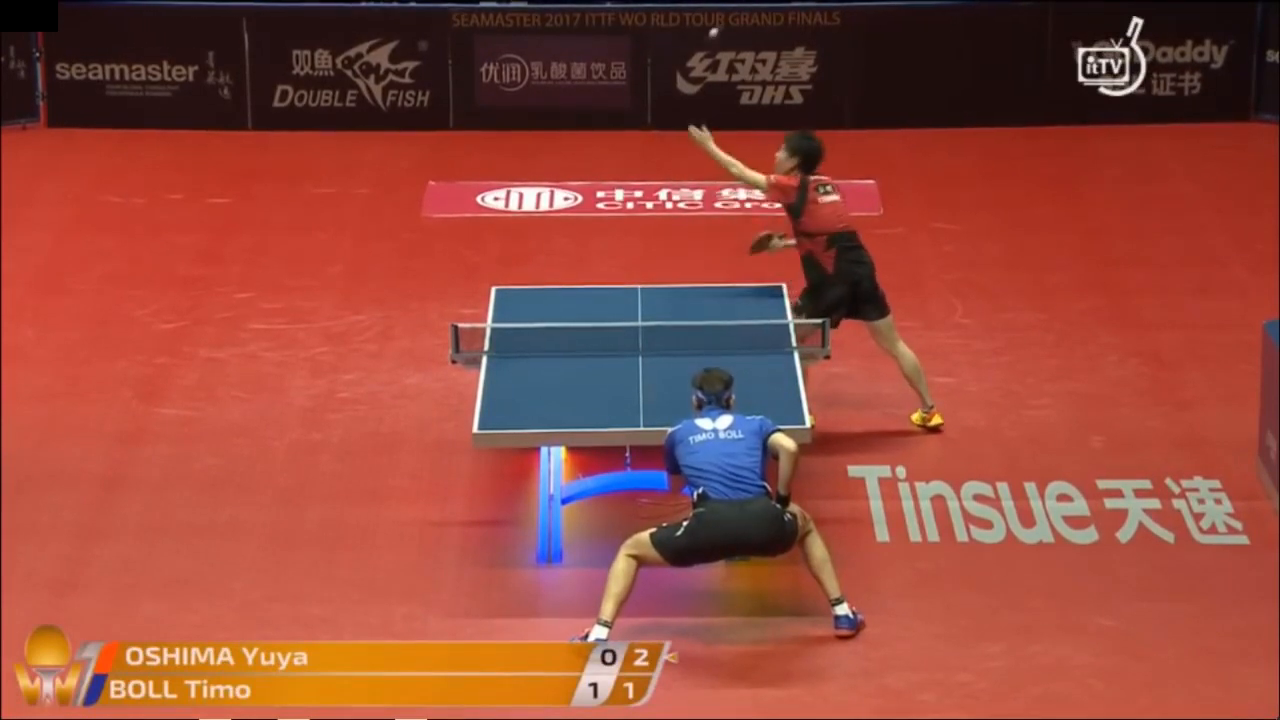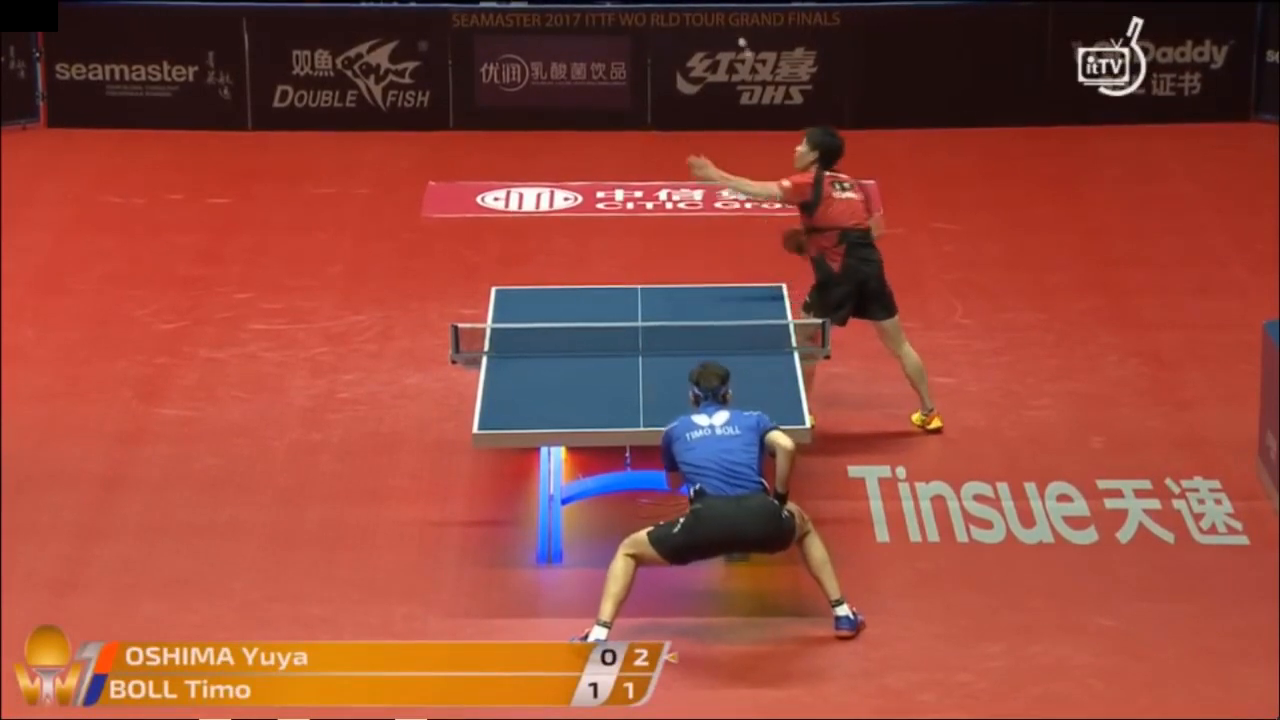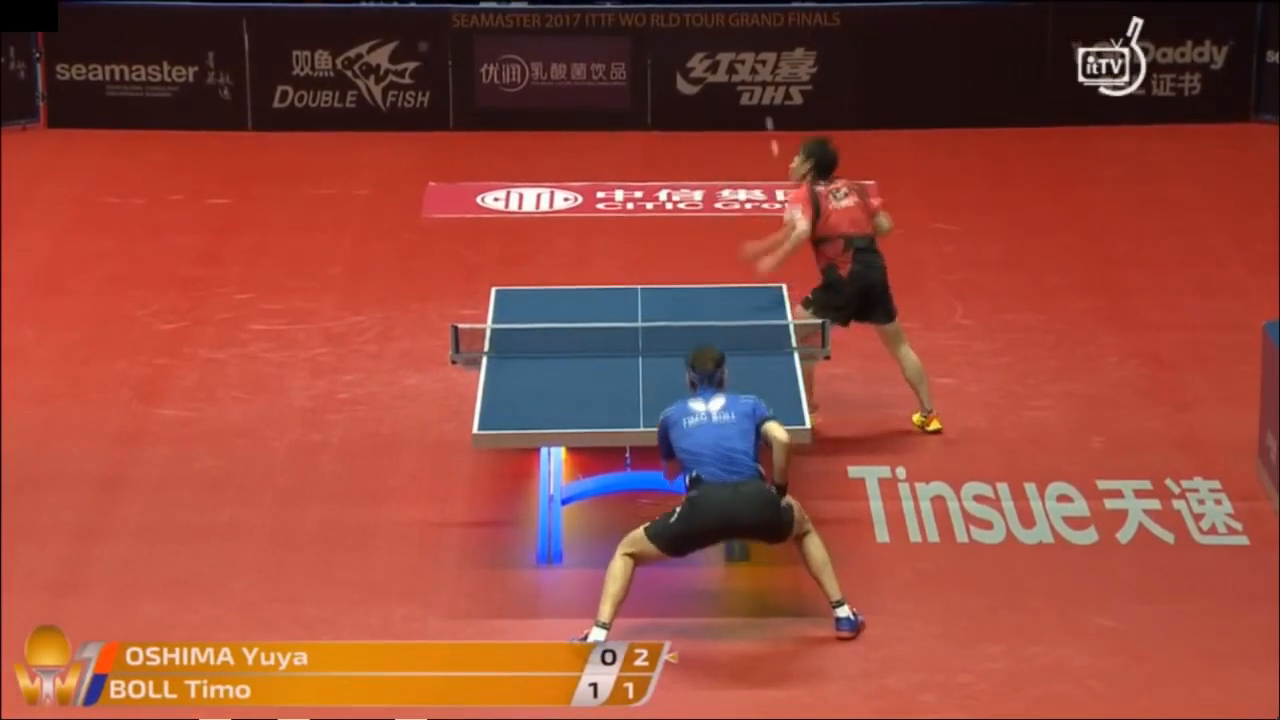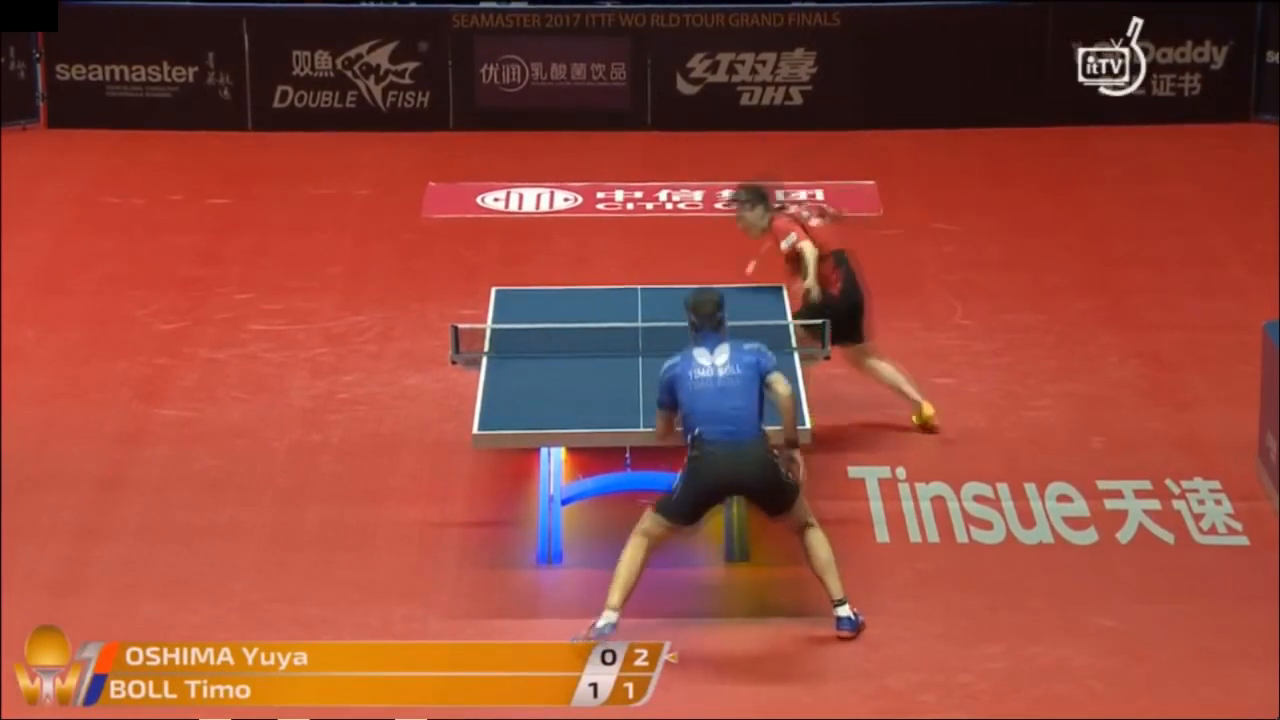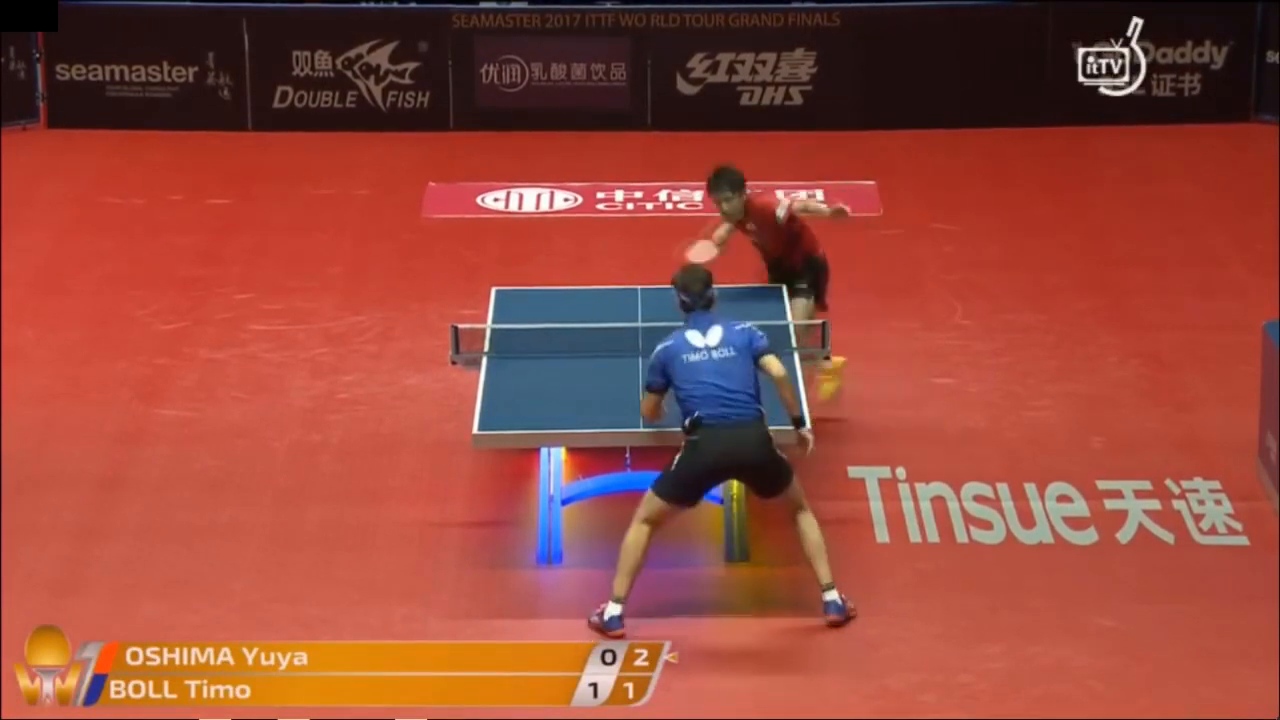
dt=0.2s
person 1, frame 1
left shoulder: (678, 434)
right shoulder: (756, 424)
right elbow: (789, 449)
right wrist: (782, 501)
left hip: (710, 527)
right hip: (762, 524)
left knee: (630, 551)
right knee: (804, 525)
left ankle: (599, 635)
right ankle: (843, 614)
person 1, frame 2
left shoulder: (675, 430)
right shoulder: (753, 419)
left elbow: (674, 483)
right elbow: (786, 447)
right wrist: (781, 498)
left hip: (707, 522)
right hip: (760, 519)
left knee: (628, 551)
right knee: (803, 526)
left ankle: (599, 636)
right ankle: (843, 615)
person 1, frame 3
left shoulder: (671, 415)
right shoulder: (749, 404)
left elbow: (671, 472)
right elbow: (781, 440)
right wrist: (780, 490)
left hip: (704, 507)
right hip: (756, 503)
left knee: (627, 550)
right knee: (803, 529)
left ankle: (598, 635)
right ankle: (843, 615)
person 1, frame 4
left shoulder: (675, 367)
right shoulder: (754, 353)
left elbow: (664, 431)
right elbow: (783, 393)
right wrist: (792, 447)
left hip: (708, 466)
right hip: (758, 461)
left knee: (643, 537)
right knee: (807, 526)
left ankle: (607, 622)
right ankle: (844, 614)
person 1, frame 5
left shoulder: (668, 347)
right shoulder: (745, 332)
left elbow: (650, 414)
right elbow: (779, 374)
left wrist: (660, 399)
right wrist: (799, 423)
left hip: (703, 446)
right hip: (753, 441)
left knee: (643, 521)
right knee: (801, 508)
left ankle: (613, 613)
right ankle: (831, 599)
person 2, frame 1
left shoulder: (794, 186)
right shoulder: (829, 186)
left elbow: (745, 175)
left wrist: (710, 146)
right wrist: (789, 242)
left hip: (830, 278)
right hip: (861, 268)
left knee: (795, 343)
right knee: (893, 344)
right ankle: (929, 410)
person 2, frame 2
left shoulder: (809, 181)
right shoulder: (854, 185)
left elbow: (764, 193)
right elbow: (876, 226)
left wrist: (715, 176)
left hip: (837, 273)
right hip: (871, 266)
left knee: (807, 342)
right knee: (899, 344)
right ankle: (929, 413)
person 2, frame 3
left shoulder: (804, 193)
right shoulder: (855, 189)
left elbow: (802, 230)
right elbow: (885, 226)
left wrist: (773, 256)
left hip: (842, 277)
right hip: (873, 270)
left knee: (799, 337)
right knee: (898, 346)
left ankle: (806, 410)
right ankle: (928, 413)
person 2, frame 4
left shoulder: (778, 225)
right shoulder: (797, 212)
left elbow: (808, 249)
right elbow: (831, 214)
left wrist: (811, 280)
left hip: (832, 295)
right hip: (848, 292)
right knee: (865, 360)
right ankle: (922, 406)
person 2, frame 5
left shoulder: (764, 206)
right shoulder: (735, 208)
left elbow: (801, 207)
left wrist: (831, 209)
right wrist: (720, 237)
left hip: (808, 268)
right hip: (782, 270)
right ankle: (828, 365)
